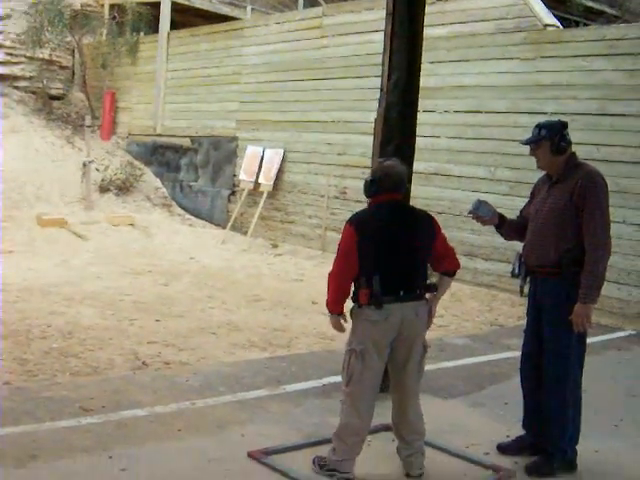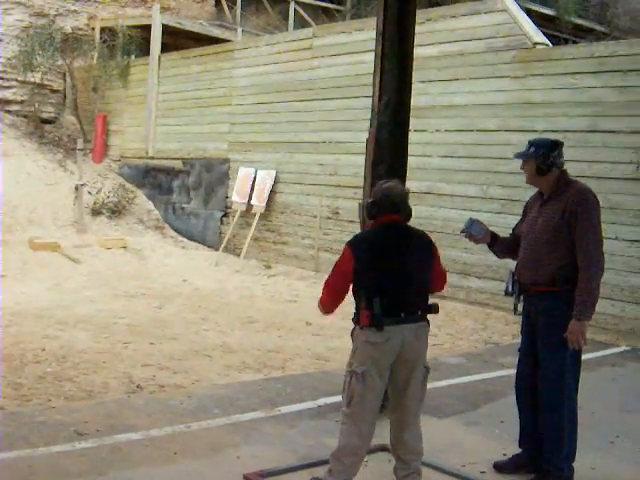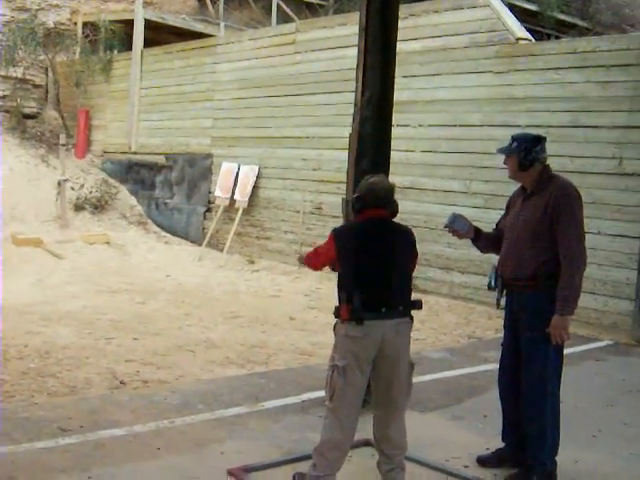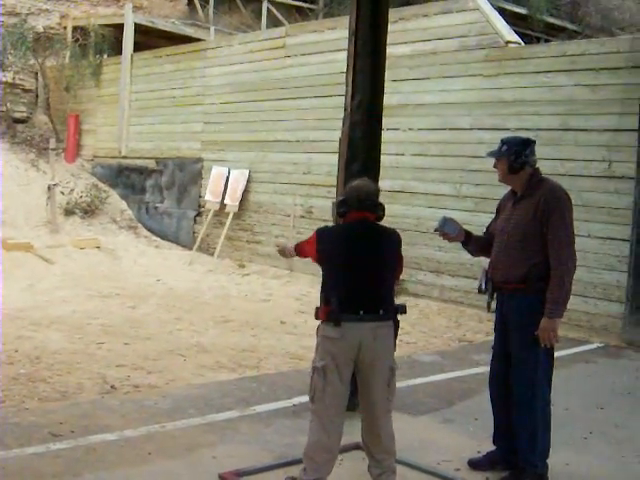
dt=0.2s
person 1, frame 1
left shoulder: (587, 181)
right shoulder: (543, 184)
left elbow: (598, 246)
right elbow: (525, 230)
left wrist: (586, 298)
right wrist: (498, 222)
left hip: (566, 287)
right hip: (539, 284)
left knee: (561, 371)
right knee: (532, 366)
right ankle: (535, 436)
person 1, frame 2
left shoulder: (579, 198)
right shoulder: (536, 201)
left elbow: (591, 262)
right elbow: (517, 247)
left wrist: (581, 316)
right wrist: (490, 240)
left hip: (560, 304)
right hip: (532, 302)
left knee: (556, 388)
right knee: (527, 383)
person 1, frame 3
left shoulder: (561, 194)
right shoulder: (518, 196)
left elbow: (573, 258)
right elbow: (501, 242)
left wrist: (563, 311)
right wrist: (474, 235)
left hip: (543, 299)
right hip: (515, 297)
left knee: (539, 383)
right knee: (510, 378)
right ankle: (515, 448)
person 1, frame 4
left shoulder: (551, 196)
right shoulder: (509, 199)
left elbow: (563, 260)
right elbow: (491, 245)
left wrist: (552, 313)
right wrist: (464, 237)
left hip: (533, 302)
right hip: (506, 299)
left knee: (530, 385)
right knee: (501, 380)
right ankle: (506, 450)
person 2, frame 1
left shoulder: (360, 222)
right shoulder: (424, 221)
left elbow: (342, 271)
right elbow: (449, 266)
left wrist: (334, 310)
right wrist: (432, 299)
left hip: (375, 313)
right hip: (415, 311)
left knee: (359, 391)
right knee: (408, 389)
person 2, frame 2
left shoulder: (361, 244)
right shoulder: (423, 242)
left elbow: (335, 286)
right elbow: (437, 283)
left wrist: (325, 304)
left hip: (376, 334)
right hip: (415, 331)
left knee: (359, 411)
right knee: (407, 409)
person 2, frame 3
left shoulder: (344, 236)
right shoulder: (406, 237)
left elbow: (320, 257)
left wrist: (305, 258)
left hip: (358, 328)
right hip: (398, 326)
left knee: (342, 406)
right knee: (392, 404)
person 2, frame 4
left shoulder: (327, 237)
right shoulder: (391, 240)
left elbow: (305, 248)
left wrist: (289, 249)
left hip: (338, 330)
right hip: (380, 329)
left knee: (327, 408)
right knee: (379, 407)
